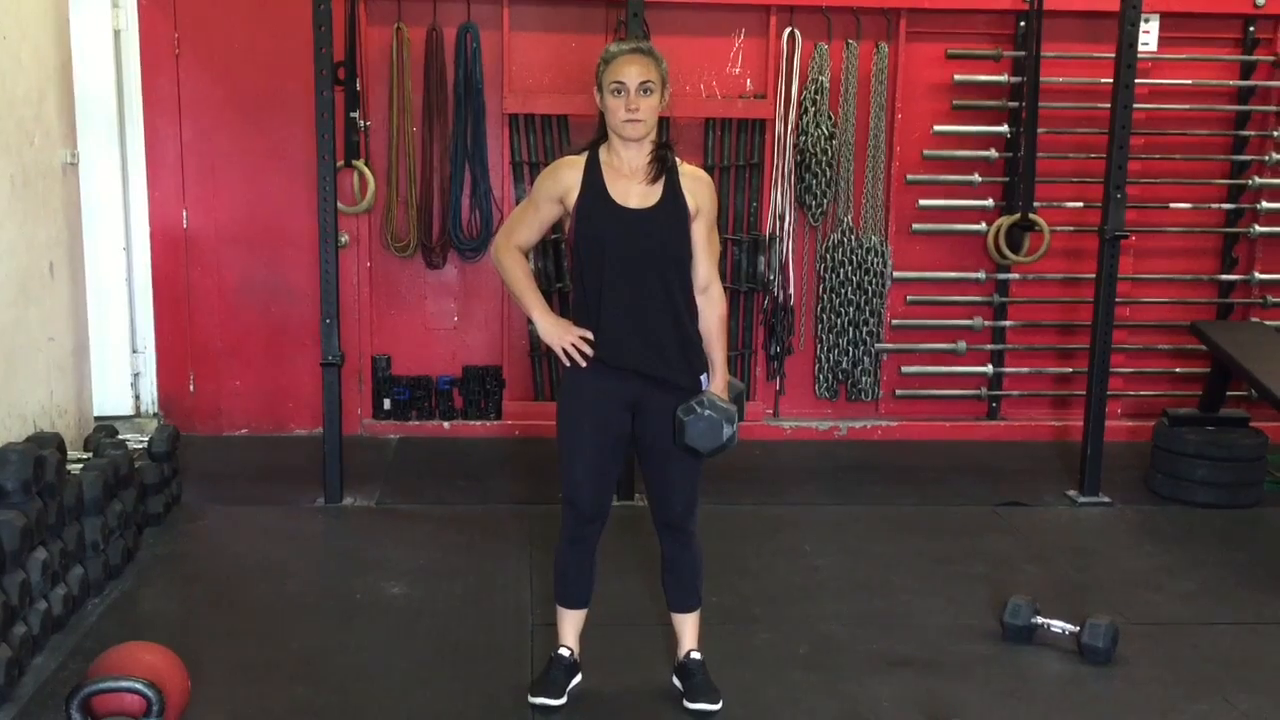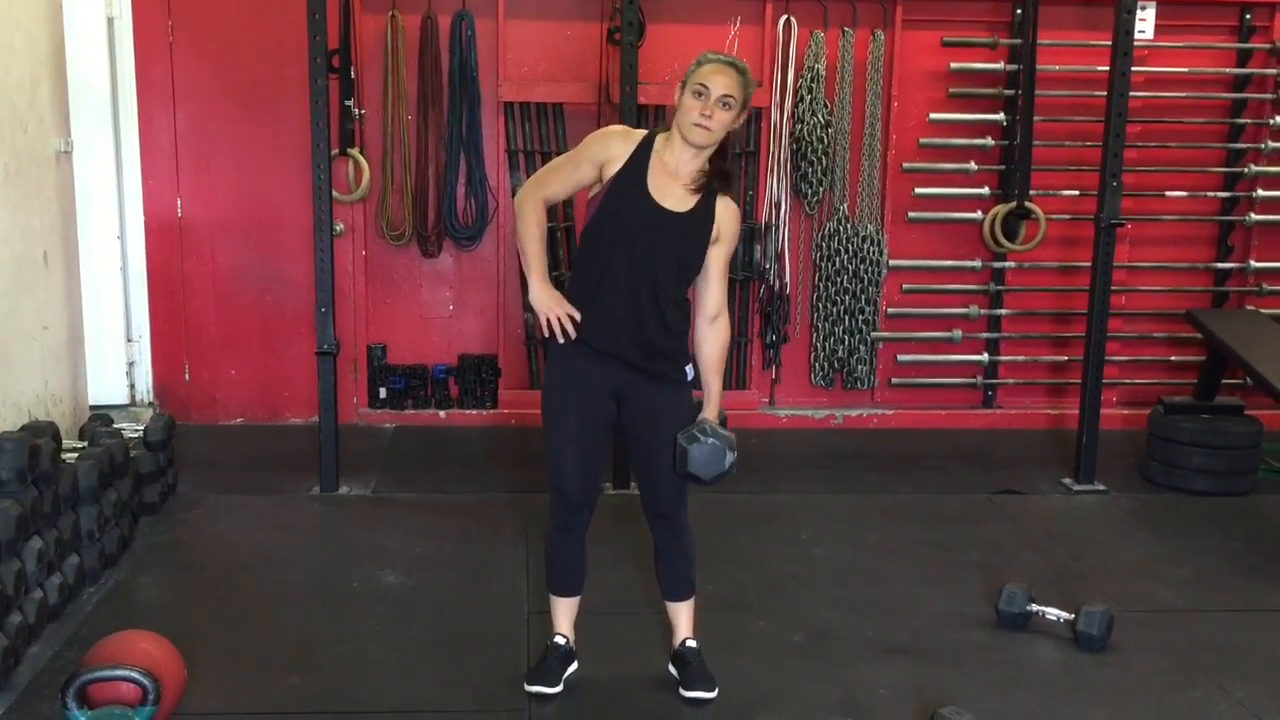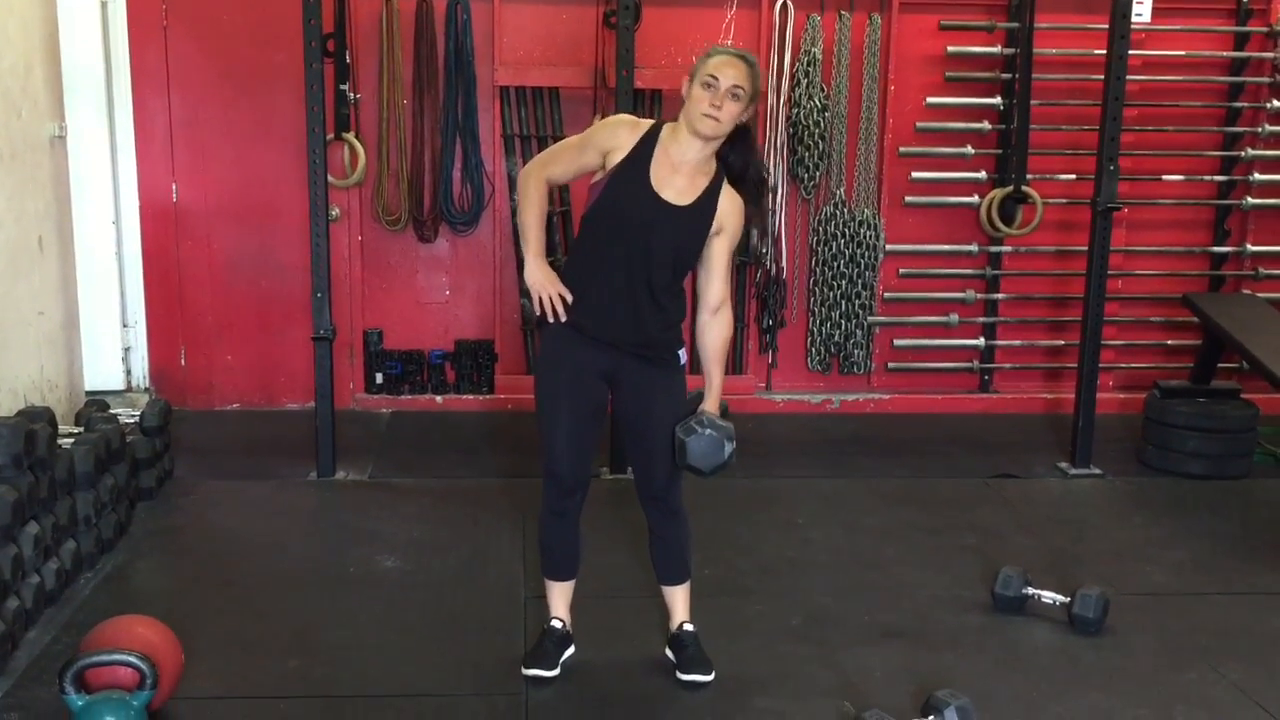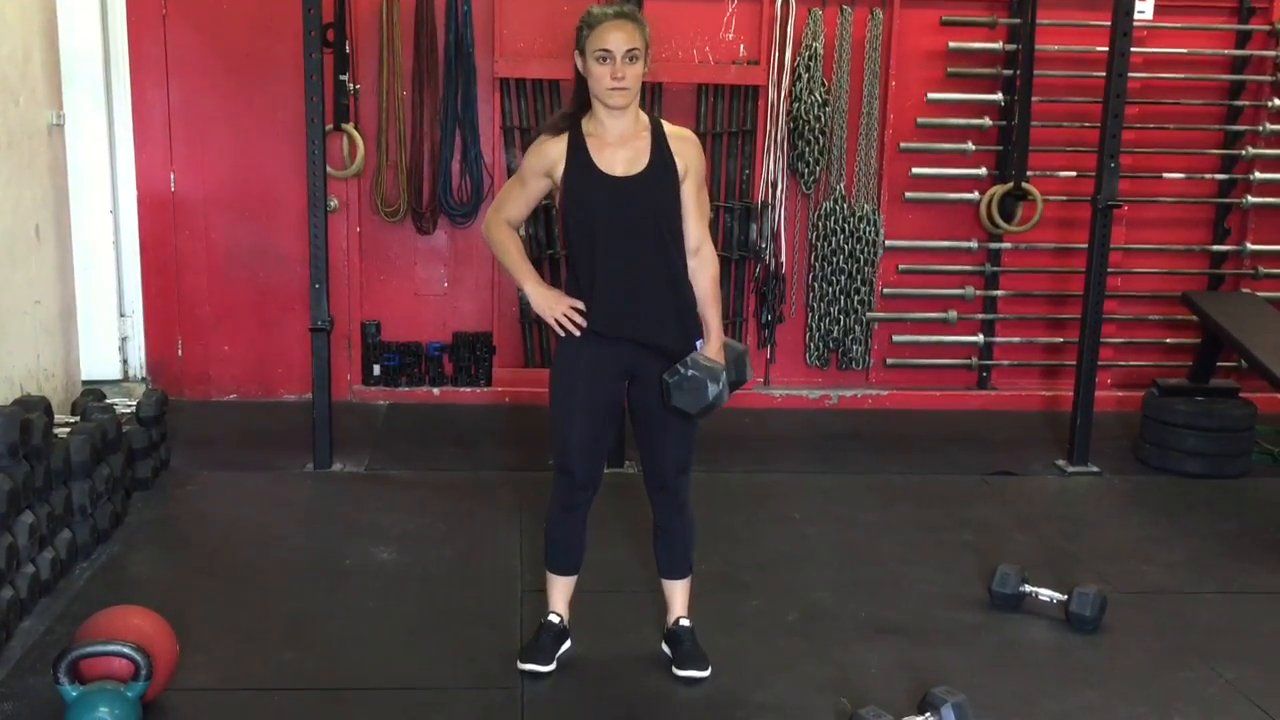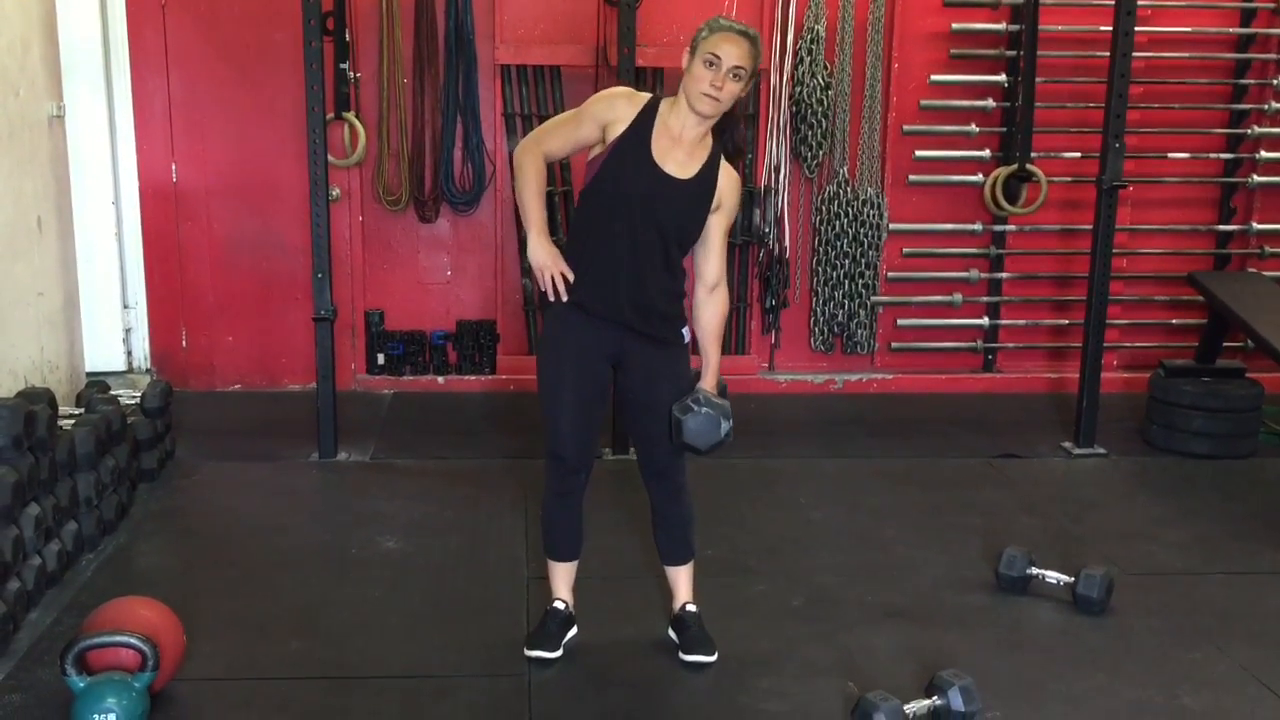
dt=1s
person 1, frame 1
left shoulder: (693, 185)
right shoulder: (570, 176)
left elbow: (707, 288)
right elbow: (508, 246)
left wrist: (719, 376)
right wrist: (543, 319)
left hip: (674, 379)
right hip: (595, 376)
left knee: (676, 520)
right knee: (582, 516)
left ankle: (689, 657)
right ankle: (565, 654)
person 1, frame 2
left shoulder: (723, 212)
right shoulder: (617, 147)
left elbow: (712, 314)
right elbow: (532, 196)
left wrist: (713, 404)
right wrist: (539, 286)
left hip: (661, 373)
right hip: (582, 359)
left knee: (667, 507)
right knee: (571, 501)
left ankle: (684, 645)
right ankle: (561, 641)
person 1, frame 3
left shoulder: (727, 204)
right shoulder: (623, 136)
left elbow: (714, 307)
right elbow: (536, 175)
left wrist: (712, 398)
right wrist: (534, 263)
left hip: (653, 357)
right hip: (573, 341)
left knee: (661, 490)
right knee: (563, 484)
left ankle: (682, 629)
right ankle: (558, 625)
person 1, frame 4
left shoulder: (681, 146)
right shoulder: (556, 150)
left elbow: (699, 250)
right elbow: (498, 222)
left wrist: (714, 338)
right wrist: (536, 291)
left hip: (669, 344)
right hip: (590, 343)
left knee: (669, 484)
right knee: (574, 481)
left ankle: (679, 624)
right ankle: (555, 620)
person 1, frame 5
left shoulder: (724, 181)
right shoulder: (620, 109)
left elbow: (711, 284)
right elbow: (531, 152)
left wrist: (710, 375)
right wrist: (538, 240)
left hip: (656, 336)
right hip: (578, 321)
left knee: (665, 470)
right knee: (567, 464)
left ankle: (684, 609)
right ankle: (561, 606)
